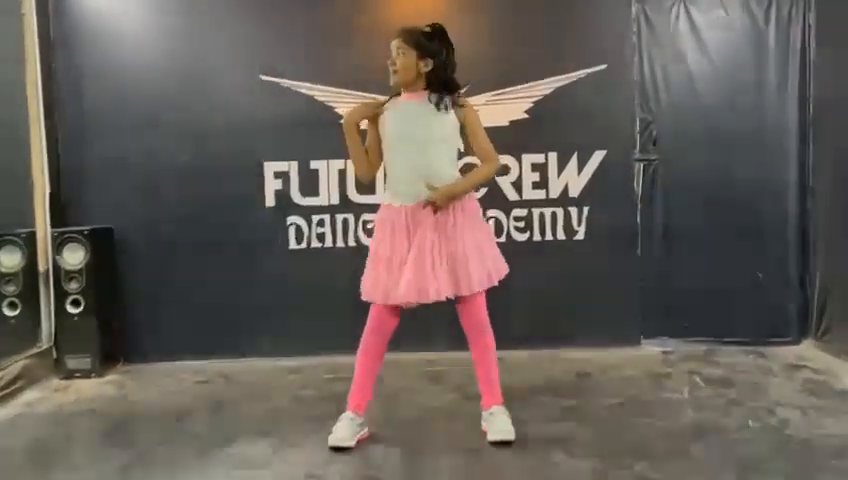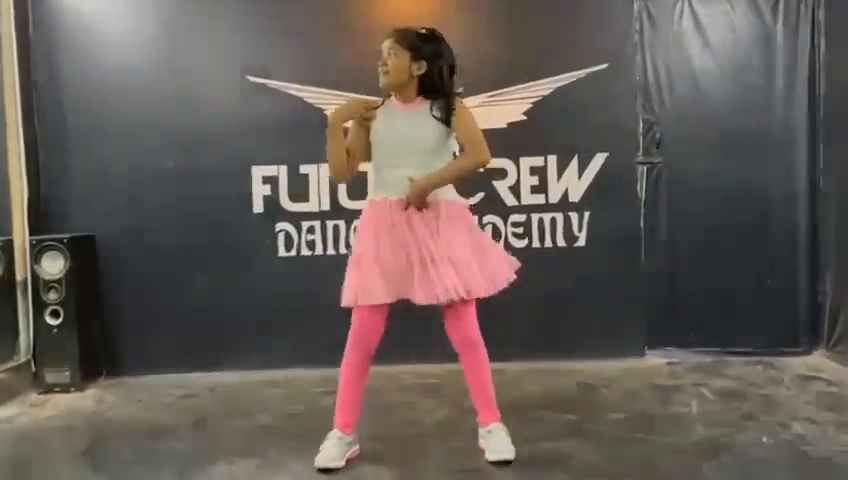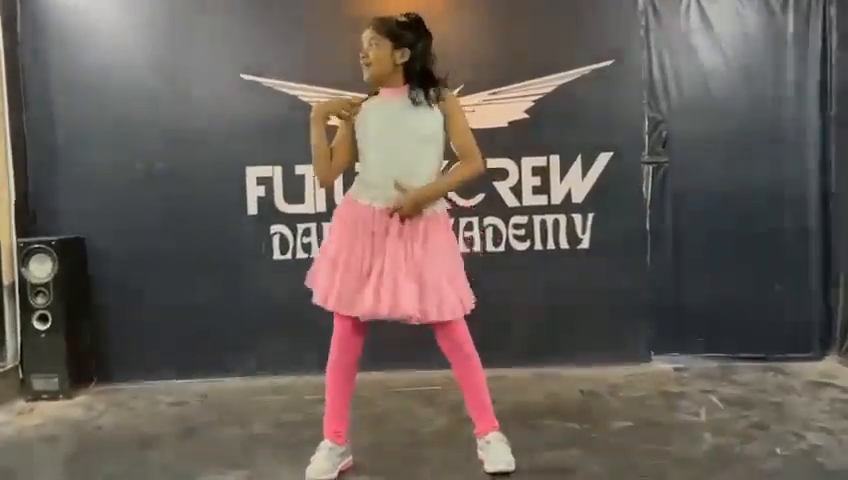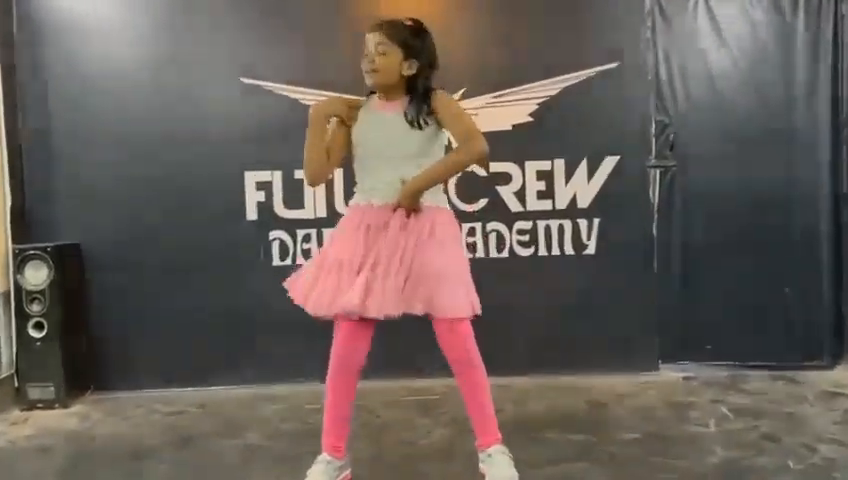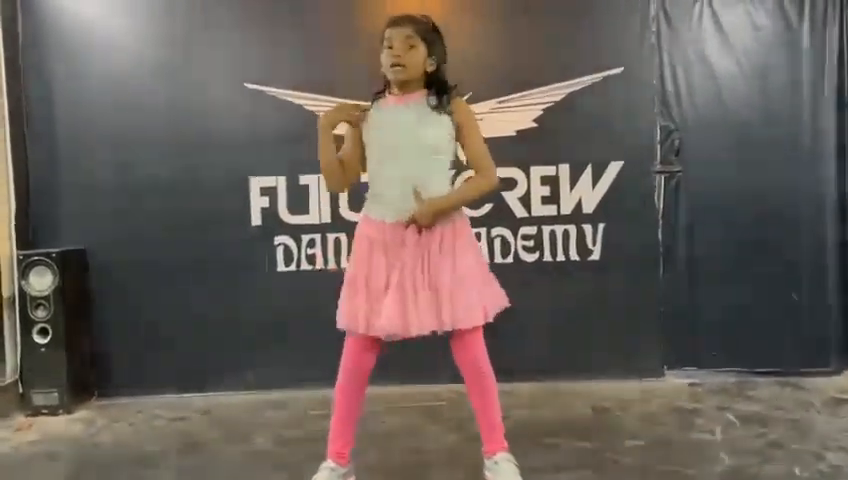
dt=0.2s
person 1, frame 1
left shoulder: (455, 104)
right shoulder: (382, 112)
left elbow: (490, 162)
right elbow: (367, 173)
left wrist: (453, 191)
right wrist: (351, 127)
left hip: (453, 218)
right hip: (399, 222)
left knee: (475, 318)
right knee: (380, 323)
left ankle: (493, 407)
right ankle: (355, 414)
person 1, frame 2
left shoulder: (449, 106)
right shoulder: (371, 113)
left elbow: (478, 155)
right elbow: (341, 172)
left wrist: (426, 184)
right wrist: (336, 123)
left hip: (441, 221)
right hip: (385, 224)
left knee: (464, 330)
right knee: (363, 333)
left ankle: (490, 424)
right ankle: (343, 433)
person 1, frame 3
left shoulder: (439, 99)
right shoulder: (358, 111)
left elbow: (474, 160)
right elbow: (326, 176)
left wrist: (422, 195)
right wrist: (319, 119)
left hip: (422, 228)
right hip: (362, 228)
left knee: (454, 340)
right knee: (345, 341)
left ankle: (489, 435)
person 1, frame 4
left shoulder: (434, 104)
right shoulder: (353, 113)
left elbow: (477, 148)
right elbow: (315, 175)
left wrist: (420, 184)
right wrist: (318, 119)
left hip: (427, 229)
right hip: (364, 231)
left knee: (460, 346)
right knee: (347, 349)
person 1, frame 5
left shoulder: (451, 107)
right shoulder: (368, 114)
left elbow: (490, 175)
right elbow: (337, 180)
left wrist: (444, 205)
right wrist: (329, 127)
left hip: (443, 239)
right hip: (380, 241)
left knee: (471, 354)
right knee: (356, 358)
